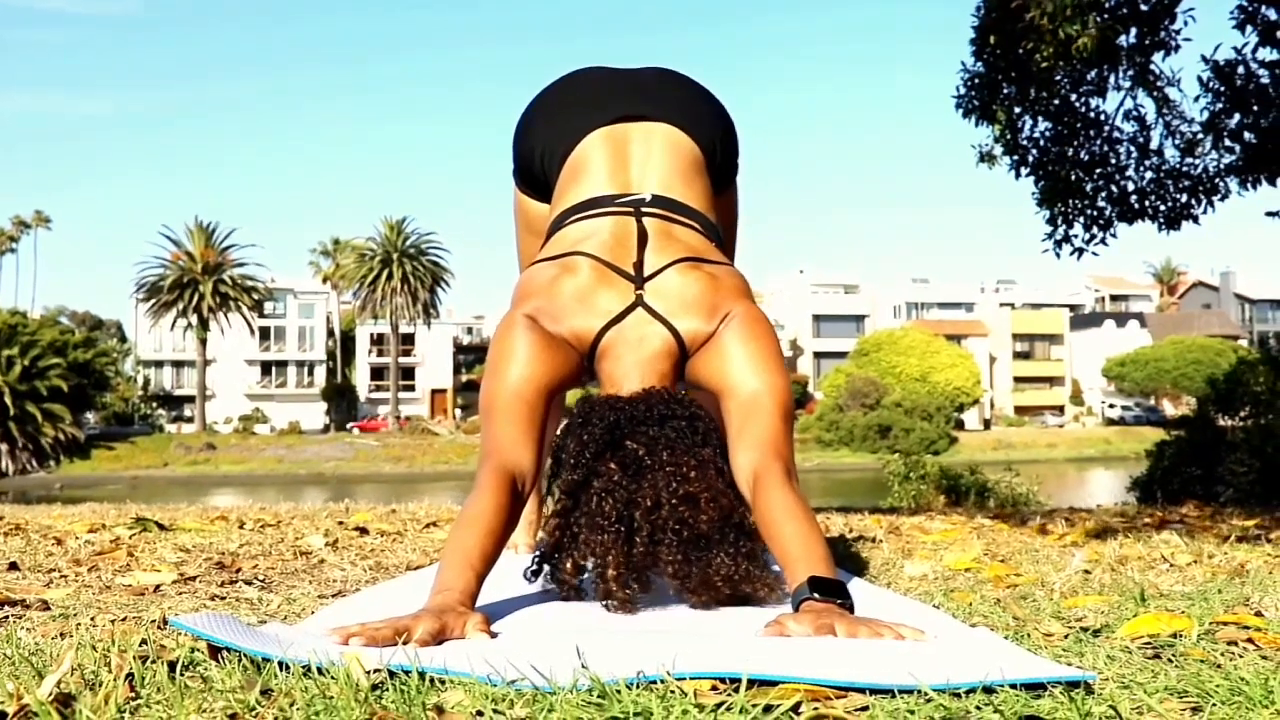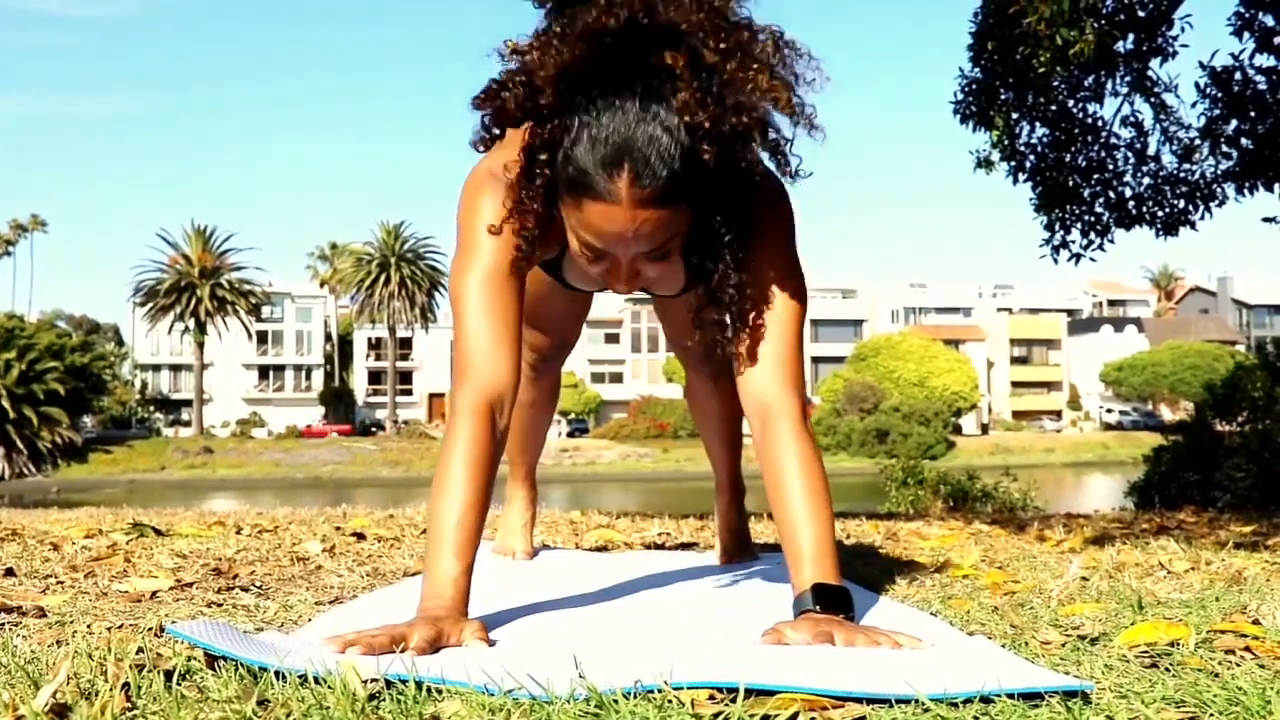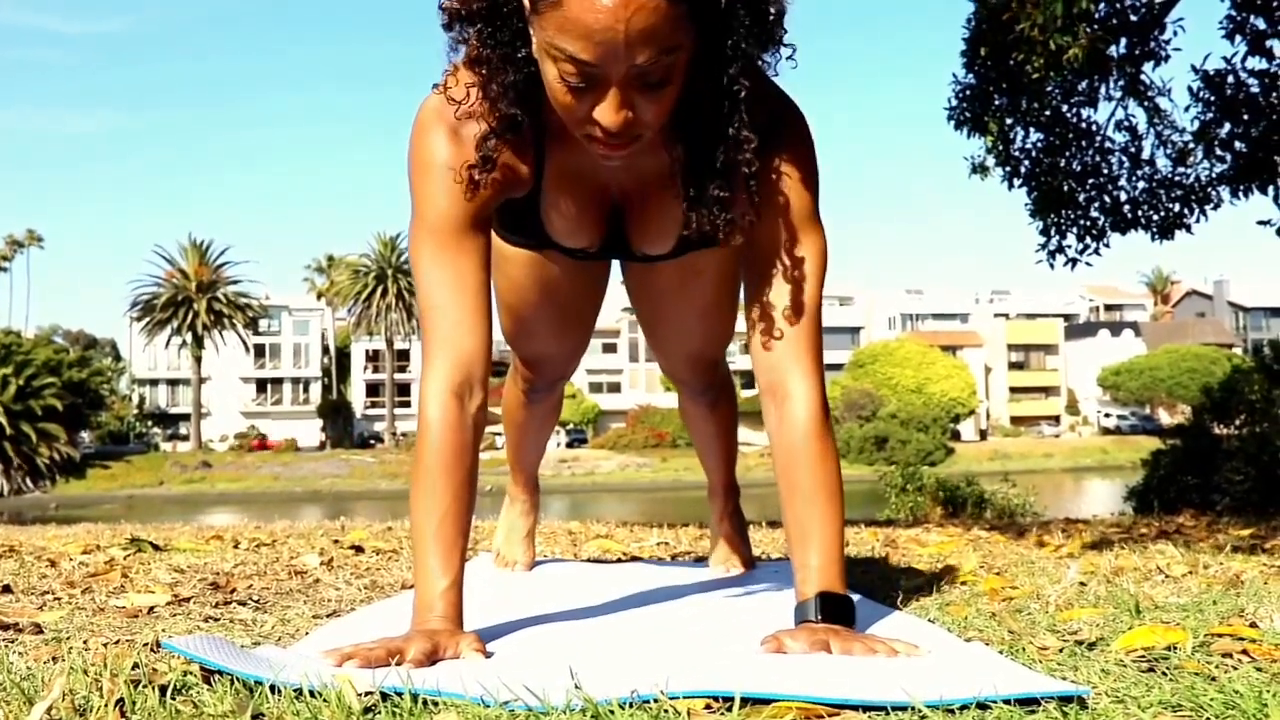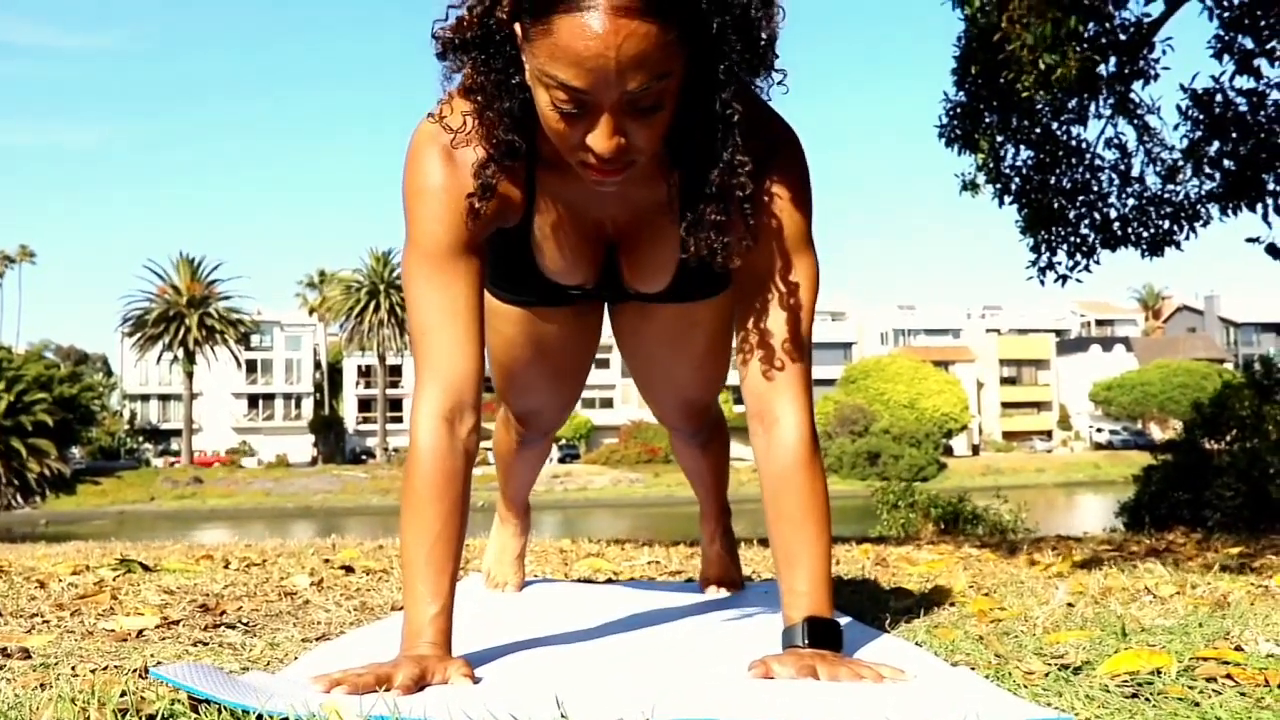
dt=1s
person 1, frame 1
left shoulder: (727, 333)
right shoulder: (540, 332)
left elbow: (768, 473)
right elbow: (503, 473)
left wrist: (821, 595)
left ankle: (722, 514)
right ankle: (531, 510)
person 1, frame 2
left shoulder: (750, 203)
right shoulder: (506, 187)
left elbow: (777, 406)
right elbow: (479, 400)
left wrist: (822, 601)
right wrist: (442, 606)
left hip: (701, 203)
left knee: (708, 352)
right knee: (539, 348)
left ankle: (730, 502)
right ankle: (520, 496)
person 1, frame 3
left shoulder: (761, 128)
right shoulder: (464, 119)
left elbow: (791, 381)
right elbow: (453, 381)
left wrist: (823, 607)
right wrist: (436, 617)
left hip: (690, 226)
right hip: (543, 224)
right knee: (542, 366)
left ankle: (725, 508)
right ankle: (521, 499)
person 1, frame 4
left shoulder: (756, 152)
right shoulder: (458, 150)
left elbow: (780, 408)
right elbow: (445, 408)
left wrist: (810, 635)
right wrist: (424, 644)
left hip: (682, 273)
right hip: (535, 270)
left ankle: (716, 531)
right ankle: (511, 519)
